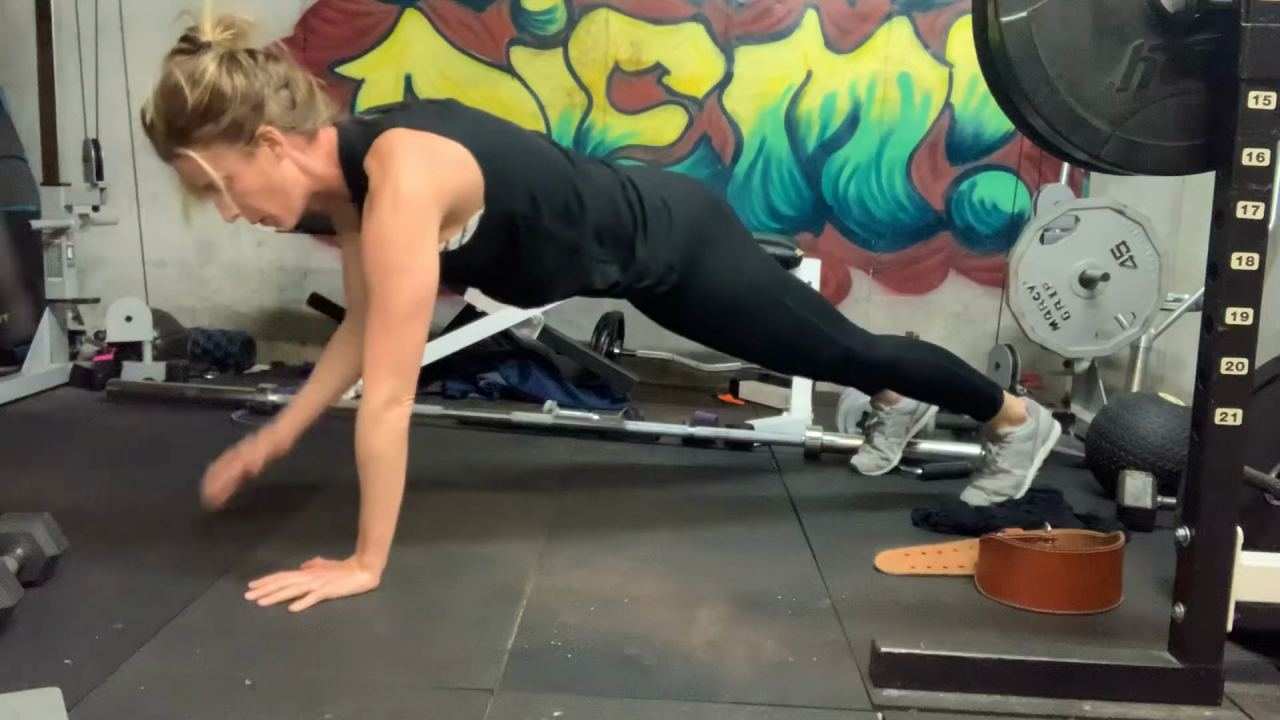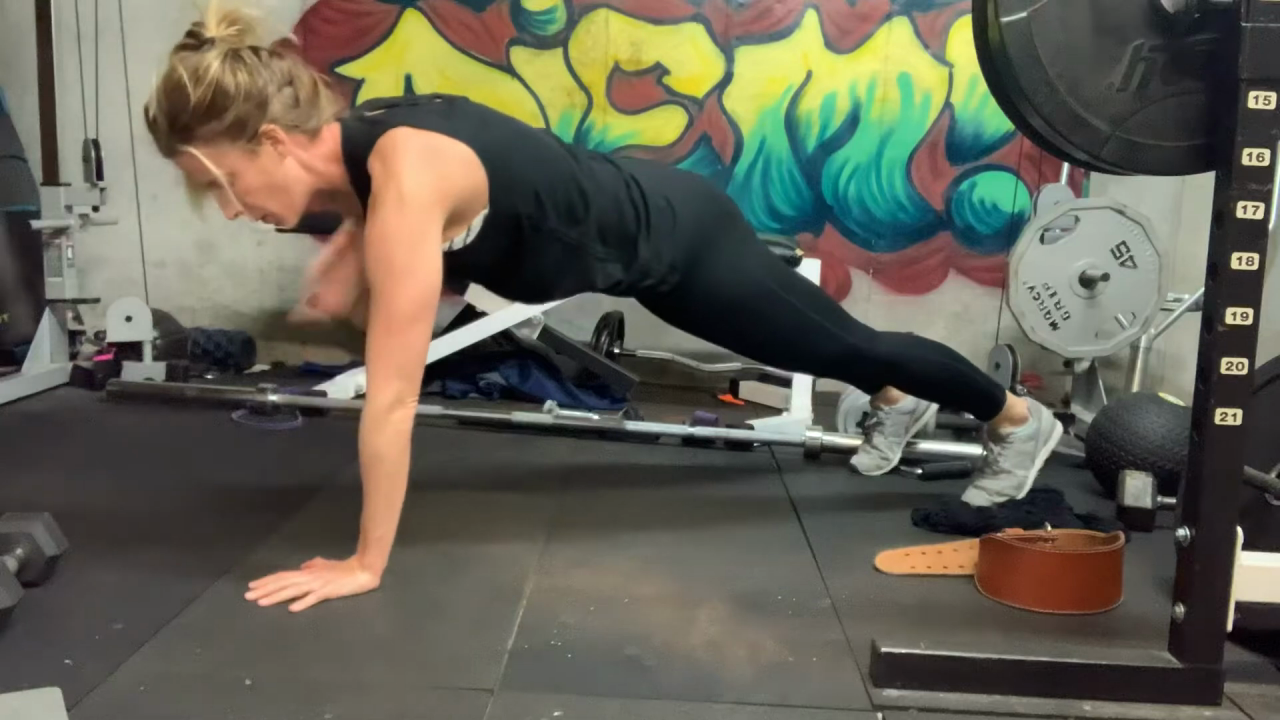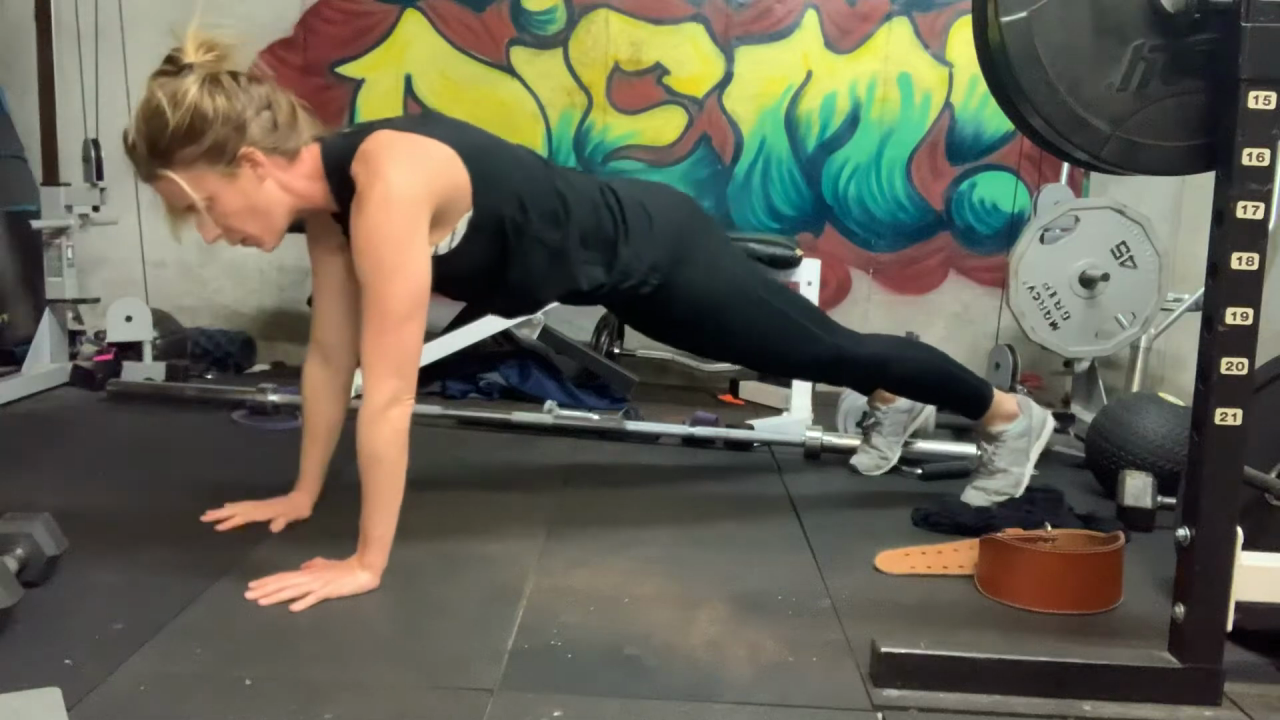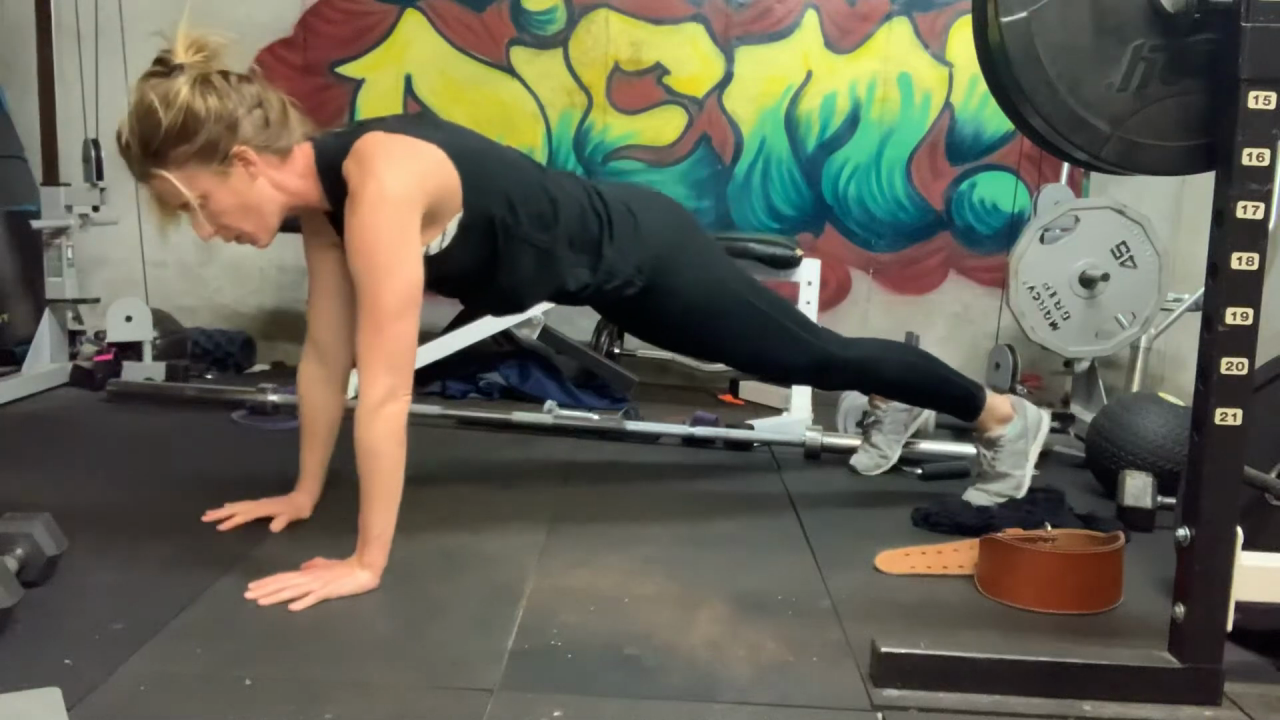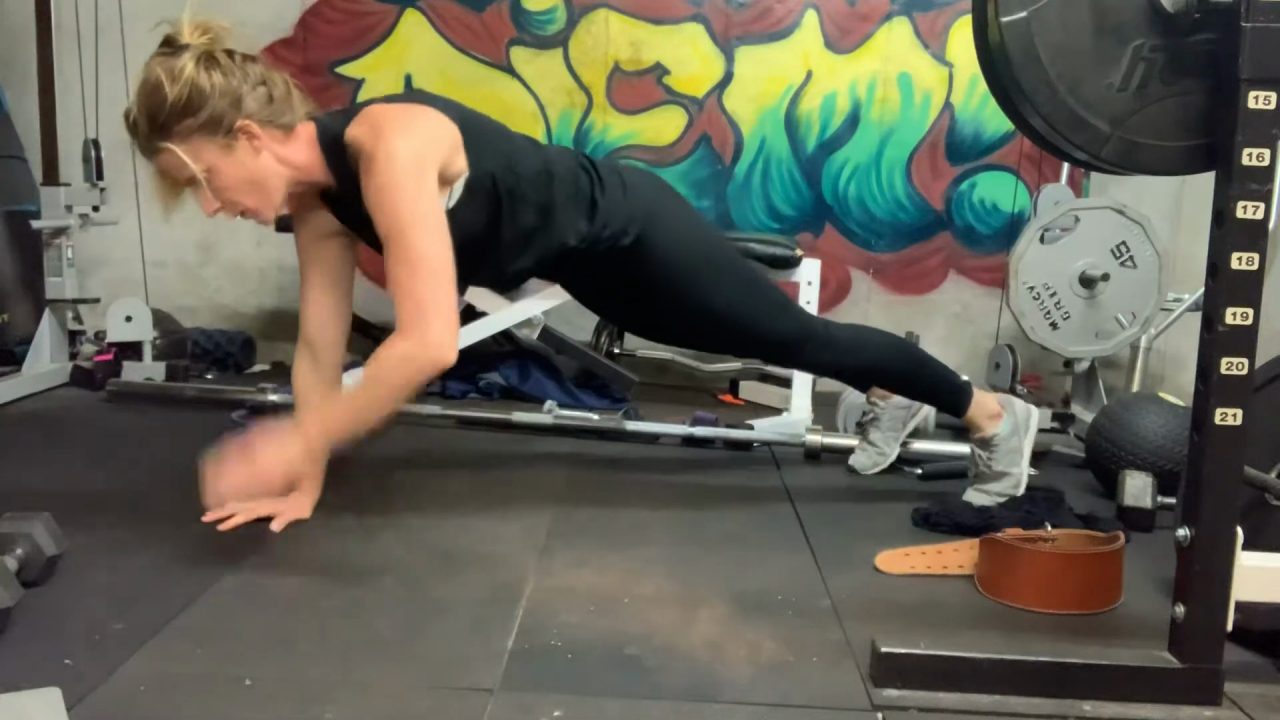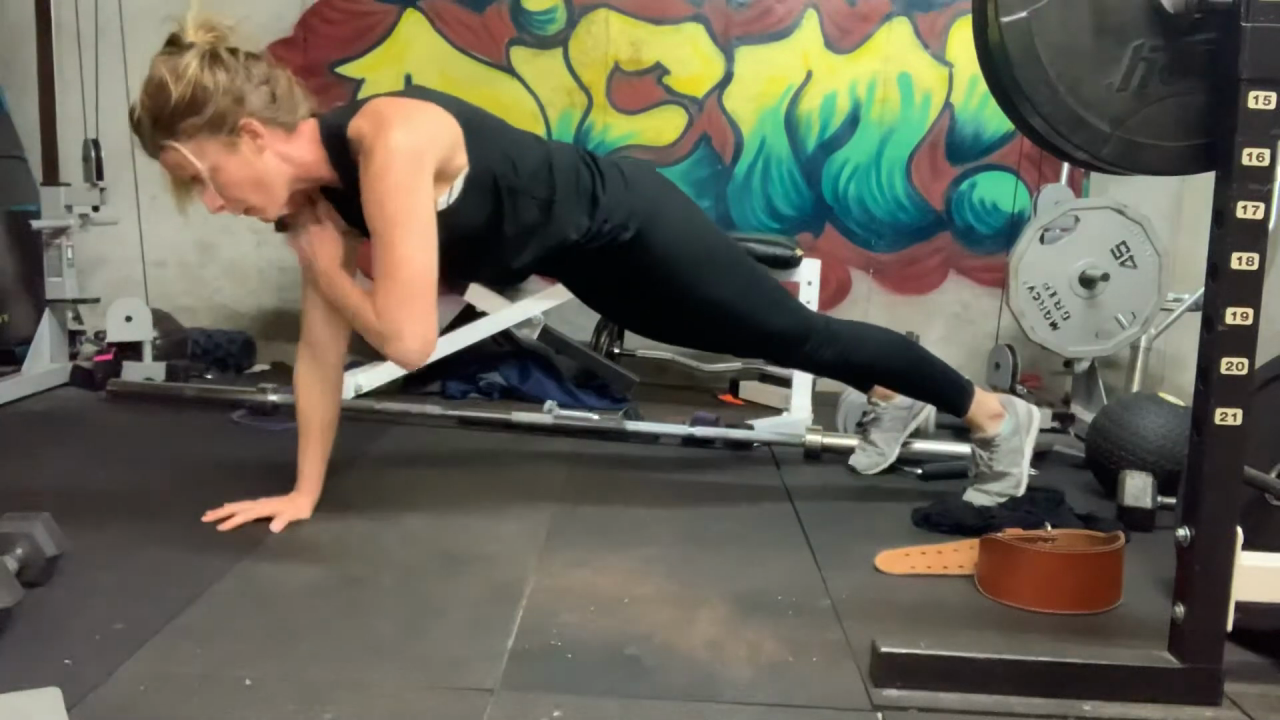
dt=0.4s
person 1, frame 1
left shoulder: (399, 177)
right shoulder: (343, 170)
left elbow: (389, 393)
right elbow: (365, 330)
left wrist: (364, 564)
right wrist: (284, 430)
left hip: (673, 242)
right hip: (632, 236)
left knee: (838, 349)
right knee: (817, 350)
left ankle: (1017, 419)
right ankle: (898, 405)
person 1, frame 2
left shoulder: (404, 172)
right shoulder: (351, 151)
left elbow: (393, 394)
right elbow: (390, 312)
left wrist: (366, 564)
right wrist: (347, 289)
left hip: (675, 235)
right hip: (634, 218)
left knee: (834, 345)
right knee: (820, 346)
left ankle: (1019, 420)
right ankle: (896, 404)
person 1, frame 3
left shoulder: (387, 180)
right shoulder: (326, 190)
left elbow: (388, 394)
right elbow: (331, 356)
left wrist: (366, 562)
right wrist: (301, 494)
left hip: (654, 250)
right hip: (614, 257)
left knee: (824, 350)
right knee: (804, 354)
left ankle: (1012, 416)
right ankle: (895, 401)
person 1, frame 4
left shoulder: (380, 180)
right shoulder: (319, 189)
left elbow: (385, 389)
right elbow: (324, 354)
left wrist: (367, 561)
right wrist: (304, 493)
left hip: (639, 252)
right hip: (600, 260)
left knee: (810, 355)
right knee: (794, 354)
left ankle: (1005, 418)
right ankle: (895, 406)
person 1, frame 5
left shoulder: (388, 146)
right shoulder: (313, 187)
left elbow: (430, 341)
right elbow: (320, 347)
left wrist: (301, 441)
right wrist: (299, 485)
left hip: (627, 225)
right hip: (585, 257)
left knee: (798, 337)
right knee: (752, 343)
left ankle: (993, 416)
right ankle: (891, 401)
person 1, frame 6
left shoulder: (389, 141)
right shoulder: (312, 183)
left elbow: (408, 337)
right elbow: (322, 344)
left wrist: (324, 267)
right wrist: (304, 491)
left hip: (626, 222)
right hip: (581, 258)
left knee: (796, 335)
right knee: (761, 342)
left ankle: (996, 416)
right ankle: (890, 402)
